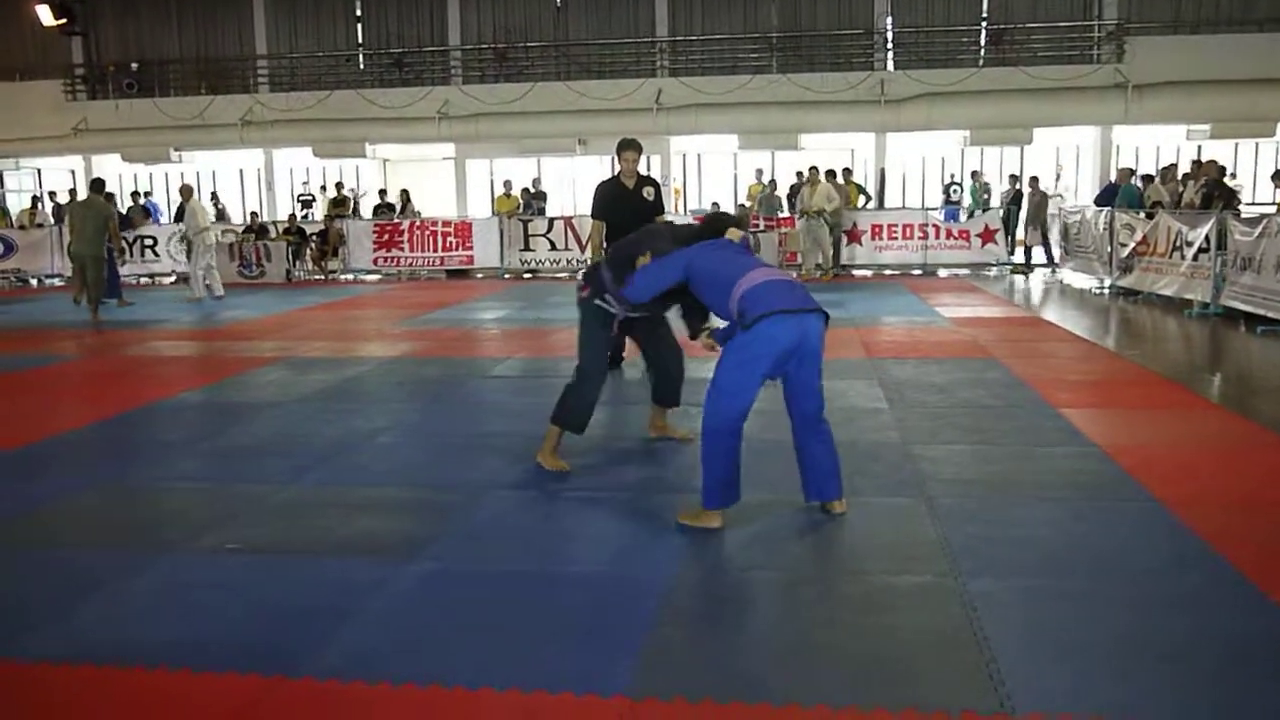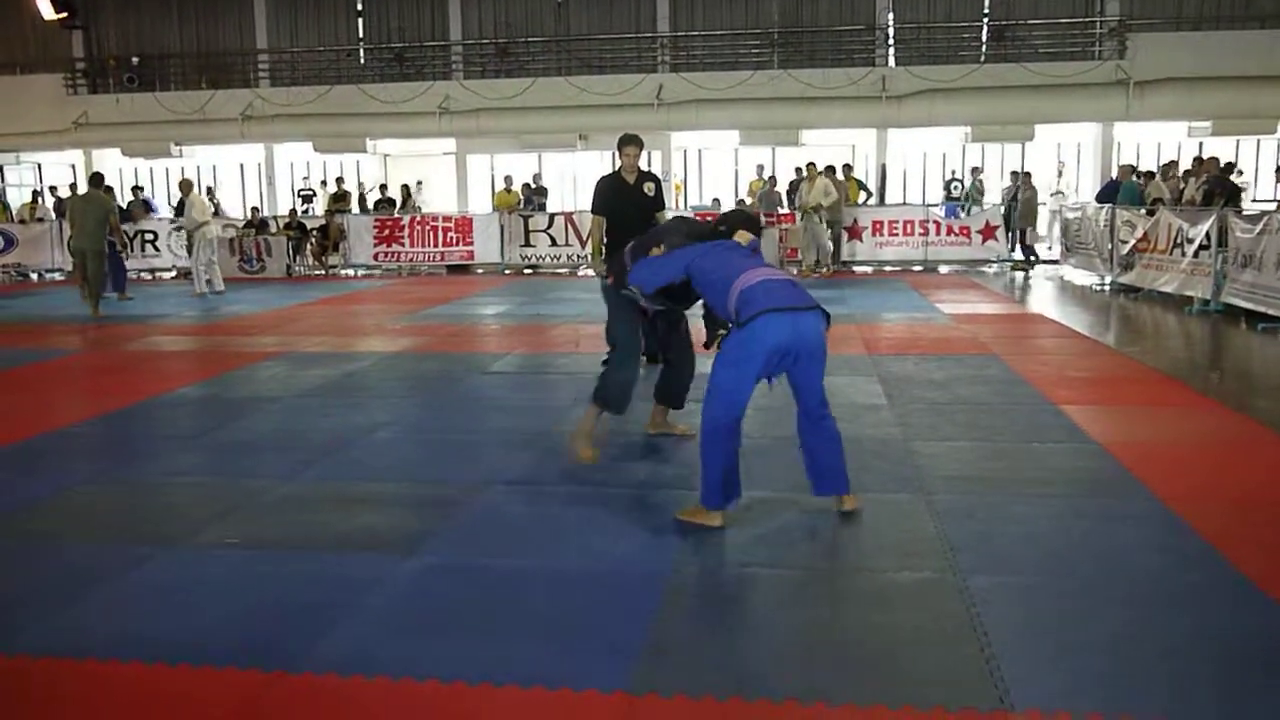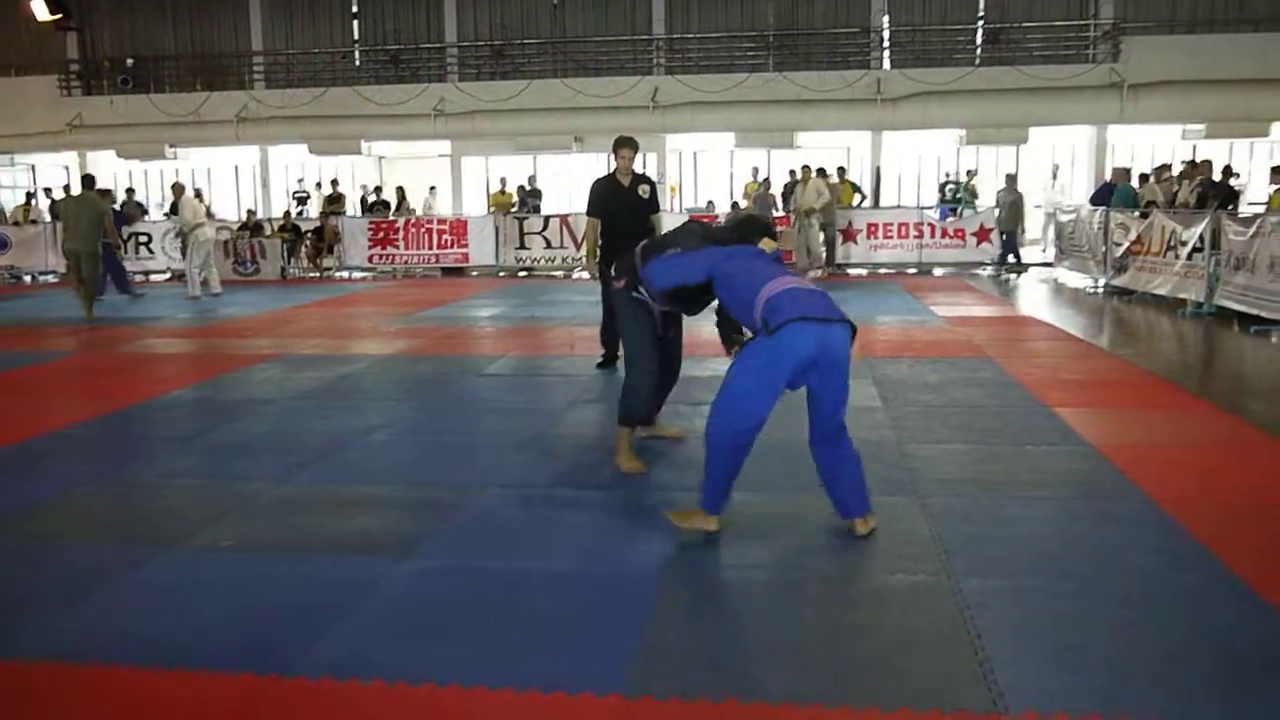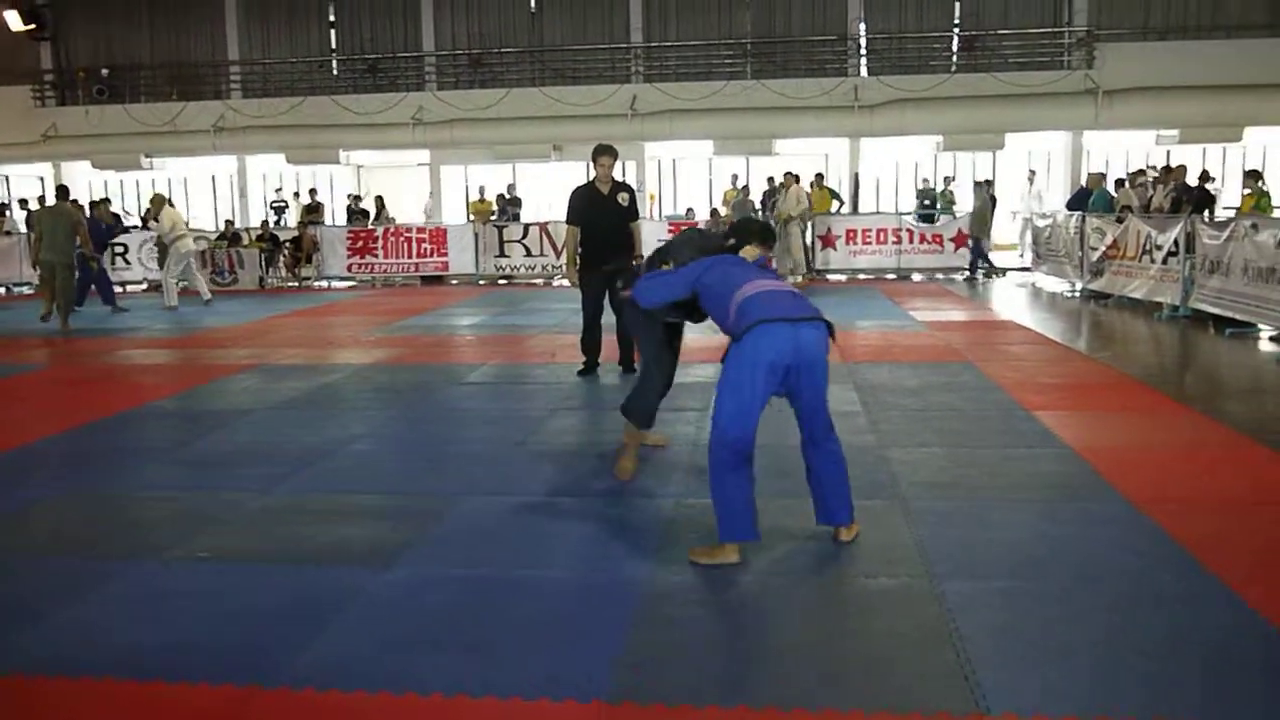
dt=0.2s
person 1, frame 1
left shoulder: (692, 254)
right shoulder: (742, 258)
left elbow: (636, 291)
left wrist: (644, 269)
right wrist: (720, 336)
left hip: (769, 325)
right hip: (810, 318)
left knee: (723, 416)
right knee: (808, 414)
left ankle: (713, 509)
right ankle: (832, 497)
person 1, frame 2
left shoulder: (697, 254)
right shoulder: (752, 260)
left elbow: (639, 279)
left wrist: (654, 260)
left hip: (764, 324)
right hip: (810, 319)
left knee: (721, 416)
right knee: (814, 410)
left ankle: (713, 508)
right ankle: (842, 494)
person 1, frame 3
left shoulder: (720, 258)
right shoulder: (773, 268)
left elbow: (654, 273)
left hip: (791, 333)
right hip: (836, 330)
left knee: (729, 423)
right knee: (829, 431)
left ankle: (708, 512)
right ankle: (859, 516)
person 1, frame 4
left shoulder: (706, 267)
right shoulder: (766, 275)
left elbow: (644, 293)
left wrist: (663, 276)
left hip: (764, 336)
right hip: (812, 331)
left knee: (730, 443)
right knee: (819, 434)
left ankle: (730, 543)
right ankle: (843, 522)
person 2, frame 1
right shoulder: (662, 240)
left elbow: (694, 304)
left wrist: (700, 331)
left hip: (639, 303)
right hip: (600, 297)
left knee: (669, 358)
right knee: (593, 372)
left ankle: (658, 424)
right ankle: (548, 448)
person 2, frame 2
right shoulder: (682, 233)
left hip: (663, 296)
right hip: (626, 286)
left knee: (682, 357)
right knee: (628, 358)
left ankle: (658, 421)
right ankle: (586, 430)
person 2, frame 3
right shoulder: (699, 234)
left wrist: (734, 342)
left hip: (666, 298)
right hip: (632, 288)
left knee: (668, 364)
right knee: (643, 366)
left ankle: (646, 424)
right ankle: (622, 447)
person 2, frame 4
right shoulder: (693, 244)
left hip: (677, 308)
left knee: (664, 375)
right knee: (656, 370)
left ankle: (634, 431)
right ankle: (630, 447)
person 3, frame 1
left shoulder: (651, 186)
right shoulder: (605, 189)
left elbow: (659, 222)
right elbow: (597, 226)
right wrist: (596, 258)
right ankle: (615, 355)
person 3, frame 2
left shoulder: (652, 181)
right shoulder: (606, 184)
left elbow: (660, 218)
right elbow: (597, 221)
right wrist: (596, 254)
right hip: (617, 255)
left ankle: (652, 351)
right ankle: (615, 352)
person 3, frame 3
left shoulder: (646, 184)
right shoulder: (601, 186)
left elbow: (655, 220)
right elbow: (592, 223)
right wrist: (591, 256)
right hip: (612, 257)
right knee: (611, 308)
right ankle: (610, 354)
person 3, frame 4
left shoulder: (626, 192)
right shoulder: (580, 195)
left elbow: (634, 227)
right elbow: (572, 232)
left wrist: (638, 257)
right wrist: (571, 264)
left hip: (621, 264)
right hip: (591, 266)
left knee: (625, 314)
right knee: (591, 316)
left ankle: (627, 361)
right ankle: (590, 362)
